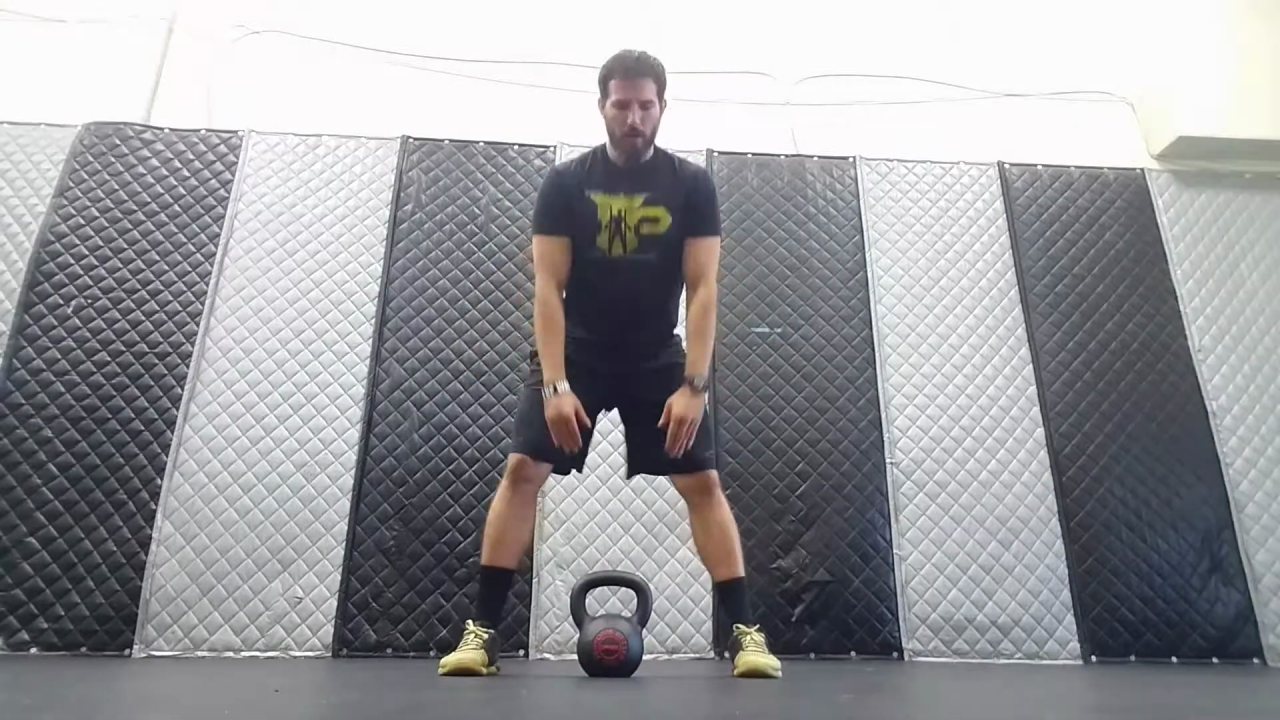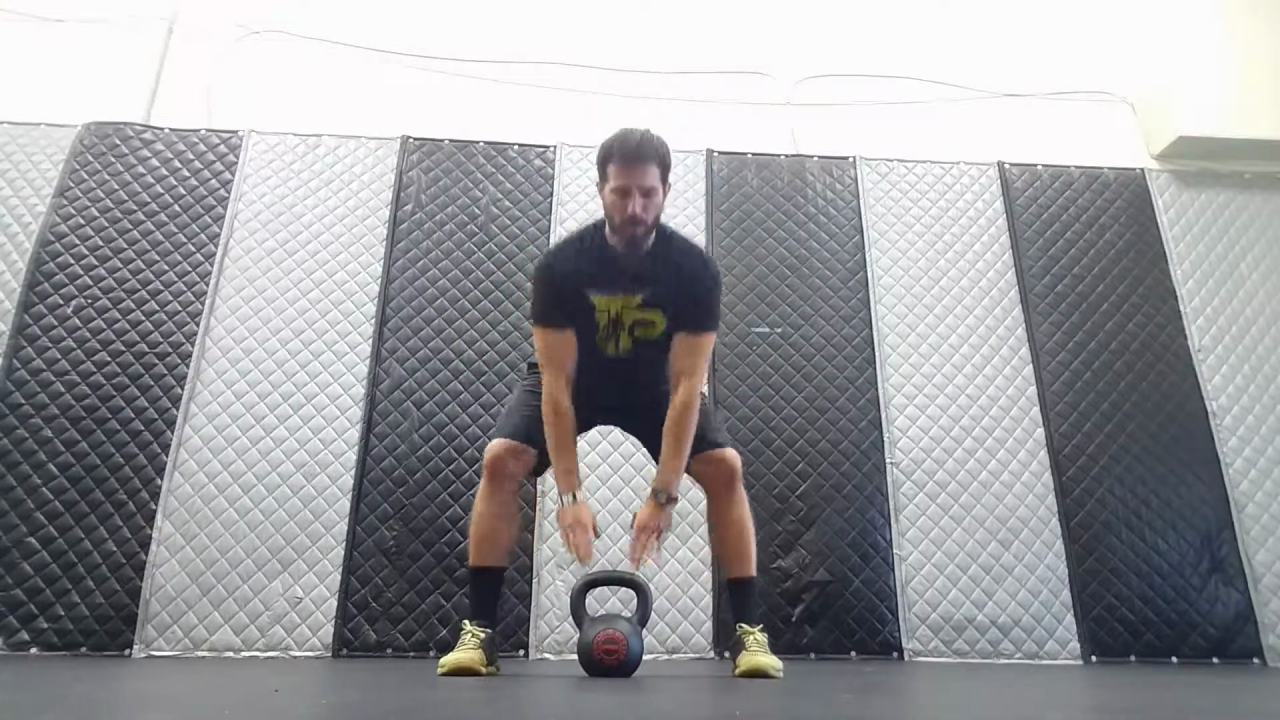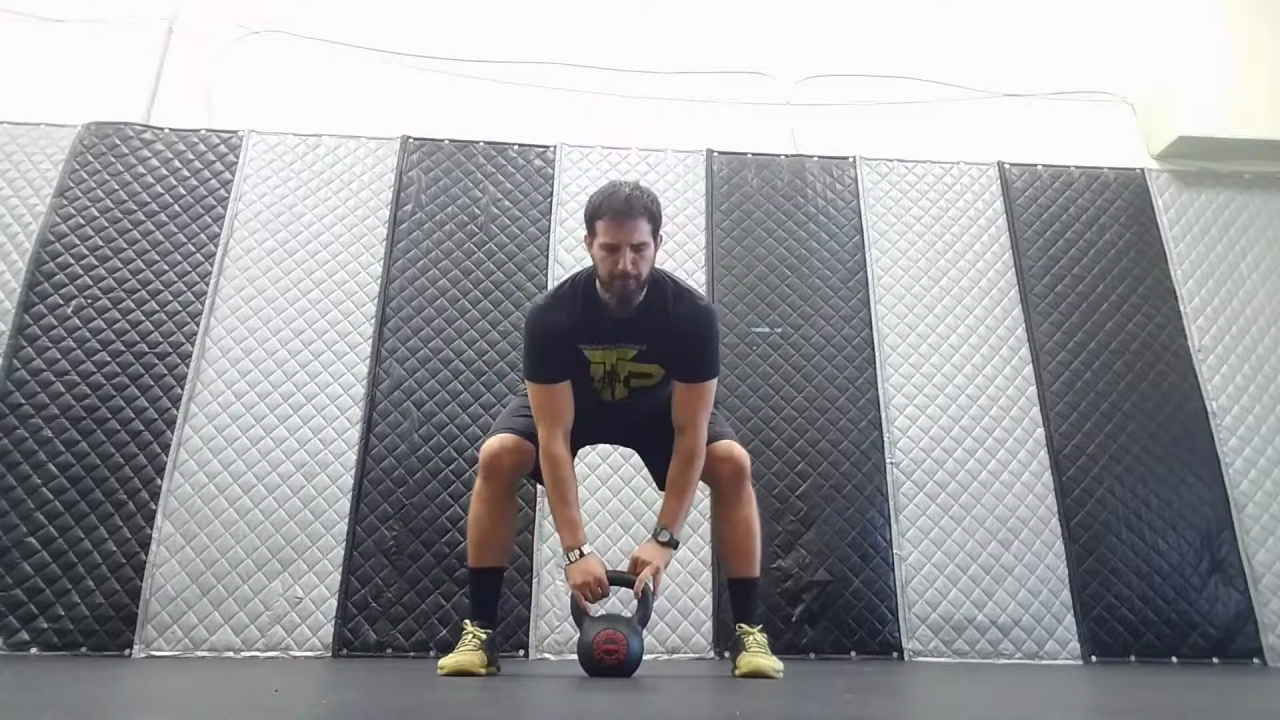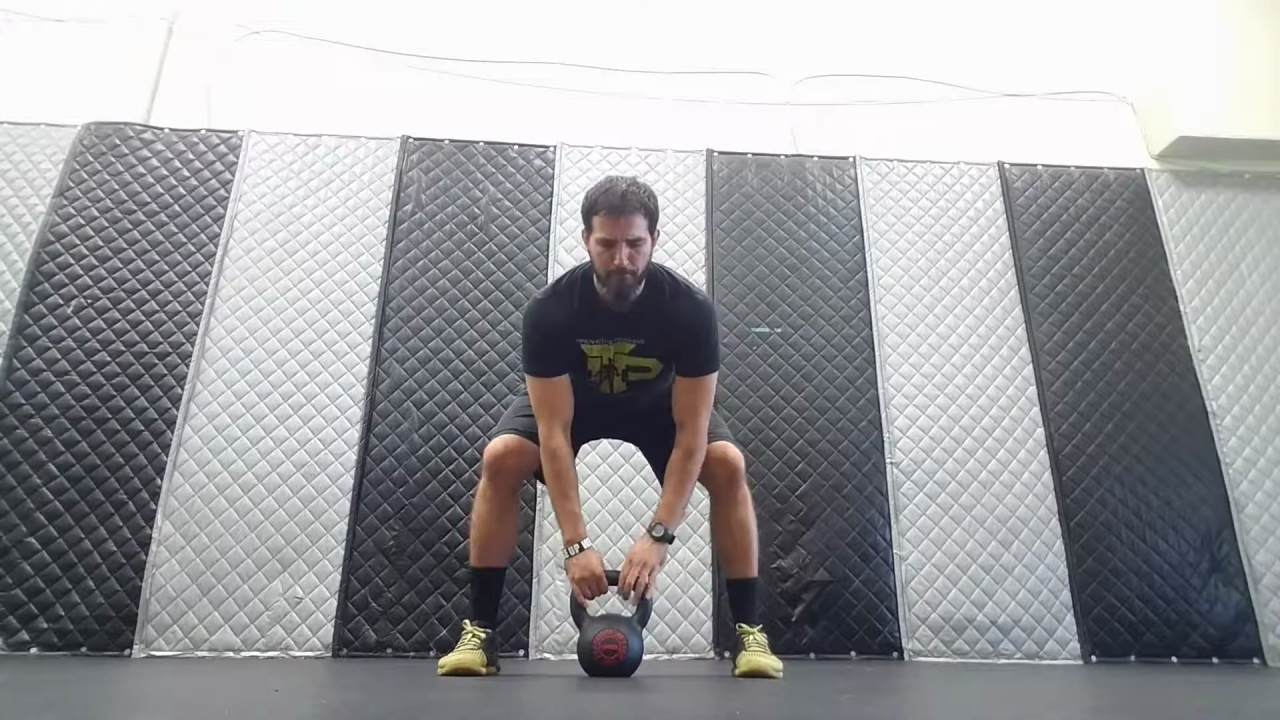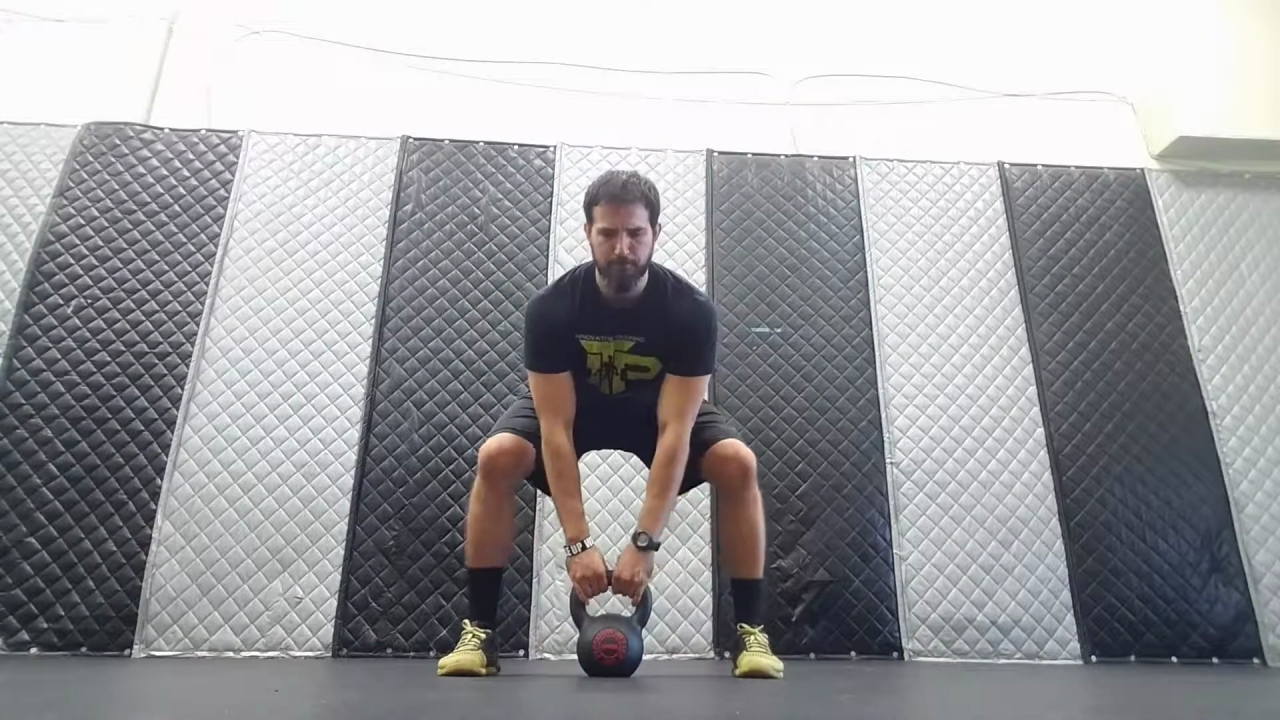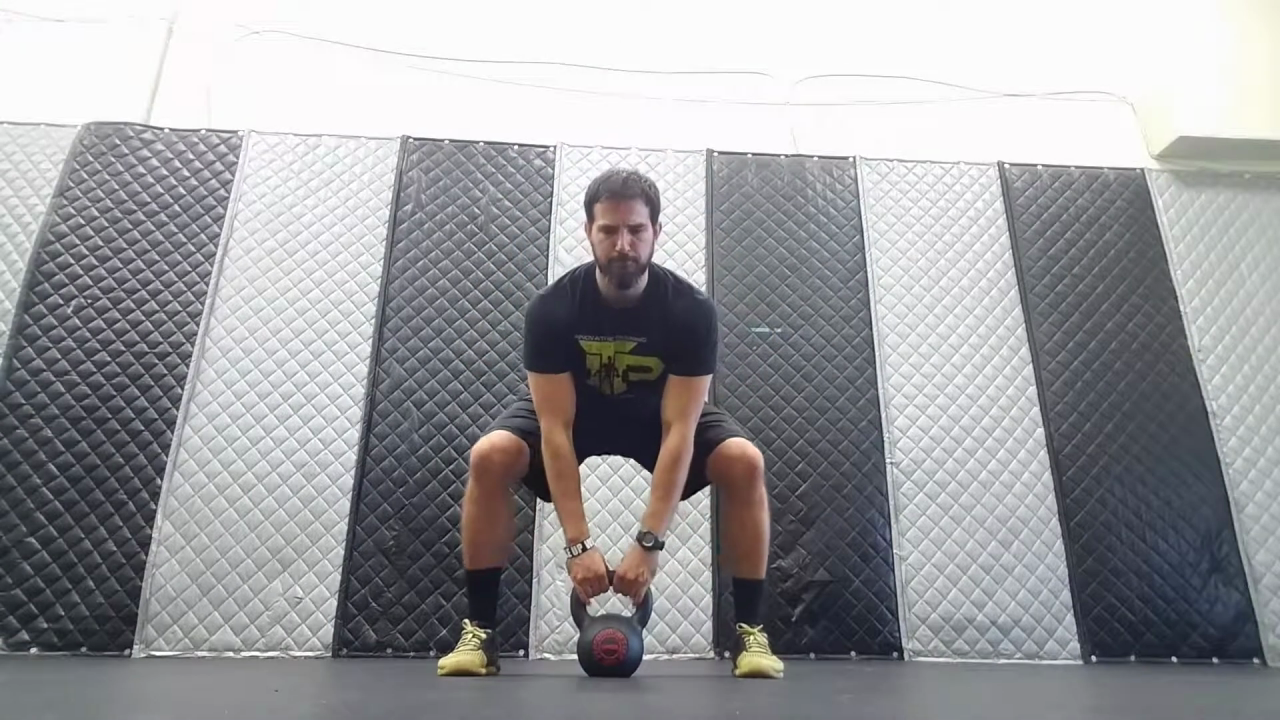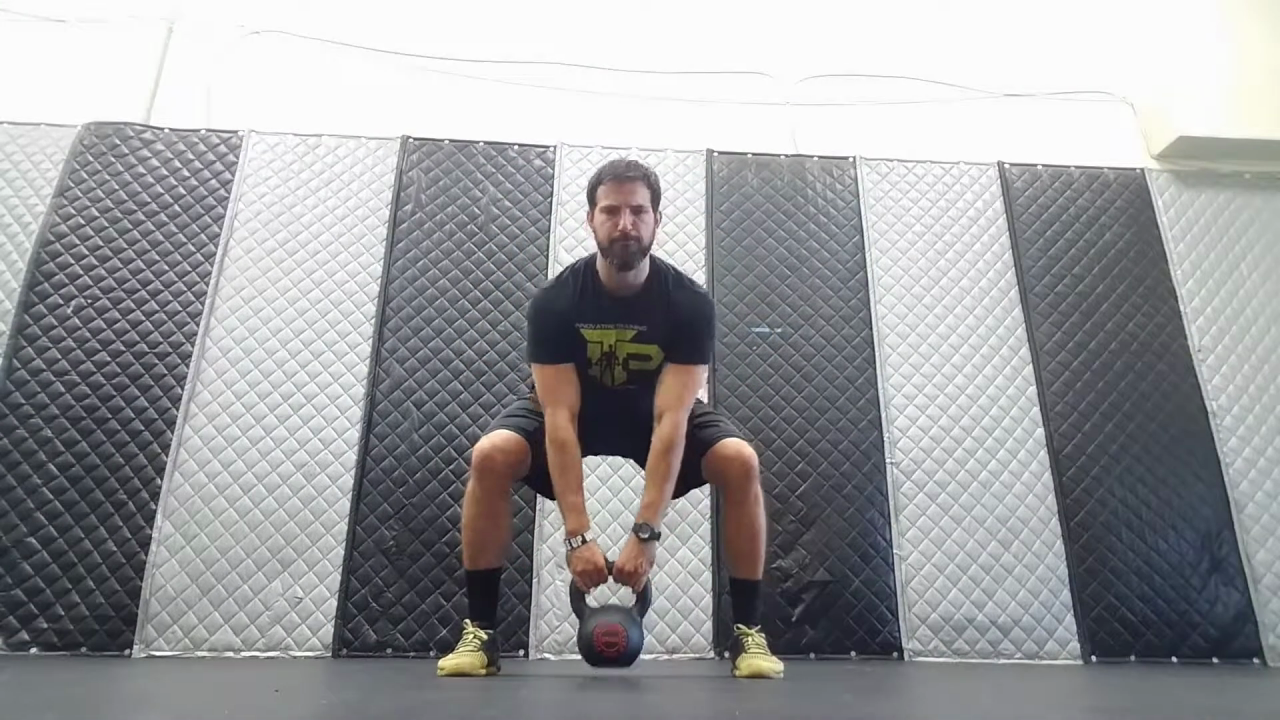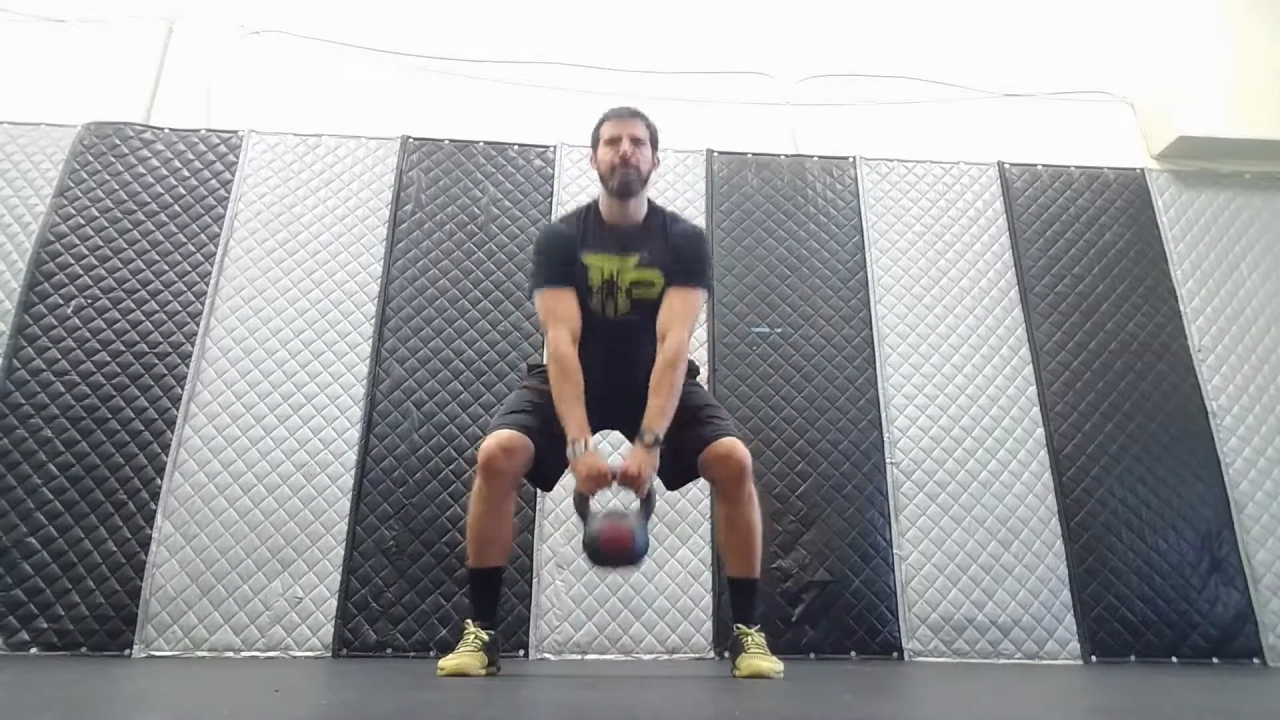
dt=0.2s
person 1, frame 1
left shoulder: (692, 186)
right shoulder: (565, 184)
left elbow: (703, 288)
right elbow: (548, 288)
left wrist: (692, 384)
right wrist: (555, 382)
left hip: (657, 357)
right hip: (575, 350)
left knee: (701, 479)
right knee: (524, 469)
left ankle: (745, 631)
right ankle: (482, 632)
person 1, frame 2
left shoulder: (695, 270)
right shoulder: (561, 265)
left elbow: (687, 387)
right elbow: (556, 386)
left wrist: (662, 495)
right wrist: (570, 496)
left hip: (654, 385)
right hip: (574, 378)
left knee: (724, 468)
right knee: (502, 461)
left ankle: (748, 631)
right ankle: (480, 630)
person 1, frame 3
left shoulder: (692, 314)
right shoulder: (551, 315)
left elbow: (690, 435)
right elbow: (555, 441)
left wrist: (663, 540)
right wrist: (575, 550)
left hip: (656, 409)
right hip: (568, 405)
left knee: (732, 464)
right knee: (497, 457)
left ankle: (749, 632)
right ankle: (480, 632)
person 1, frame 4
left shoulder: (691, 310)
right shoulder: (549, 310)
left elbow: (692, 430)
right elbow: (555, 434)
left wrist: (659, 535)
right wrist: (576, 545)
left hip: (656, 403)
right hip: (567, 401)
left knee: (727, 464)
right knee: (503, 457)
left ankle: (748, 631)
right ankle: (480, 632)
person 1, frame 5
left shoulder: (691, 311)
right shoulder: (550, 308)
left elbow: (674, 432)
right elbow: (556, 431)
left wrist: (644, 543)
right wrist: (578, 543)
left hip: (657, 410)
right hip: (569, 406)
left knee: (738, 463)
right knee: (497, 457)
left ankle: (750, 632)
right ankle: (479, 632)
person 1, frame 6
left shoulder: (691, 311)
right shoulder: (551, 309)
left elbow: (678, 432)
right elbow: (557, 432)
left wrist: (649, 542)
right wrist: (577, 544)
left hip: (656, 414)
right hip: (571, 410)
left knee: (744, 462)
right knee: (489, 457)
left ankle: (749, 631)
right ankle: (479, 631)
person 1, frame 7
left shoulder: (688, 302)
right shoulder: (556, 301)
left elbow: (673, 422)
right elbow: (560, 420)
left wrist: (646, 535)
right wrist: (577, 535)
left hip: (652, 415)
right hip: (576, 411)
left knee: (740, 462)
right knee: (491, 457)
left ankle: (748, 634)
right ankle: (479, 633)
person 1, frame 8
left shoulder: (683, 241)
right shoulder: (560, 240)
left elbow: (674, 348)
right elbow: (562, 346)
left wrist: (651, 444)
right wrist: (578, 443)
left hip: (655, 385)
right hip: (578, 382)
left knee: (733, 463)
right knee: (496, 456)
left ankle: (747, 633)
right ankle: (480, 632)
